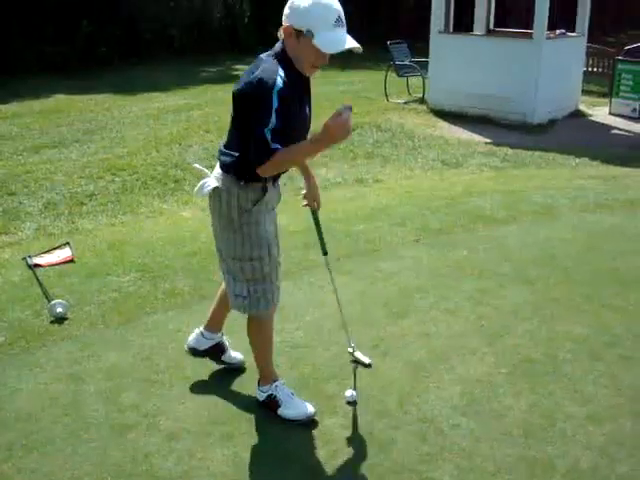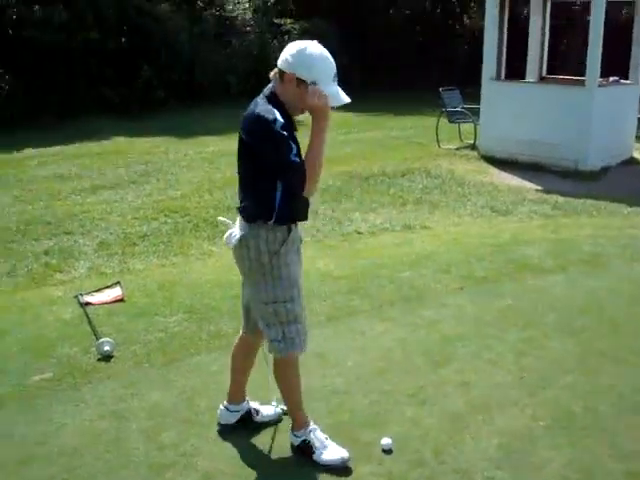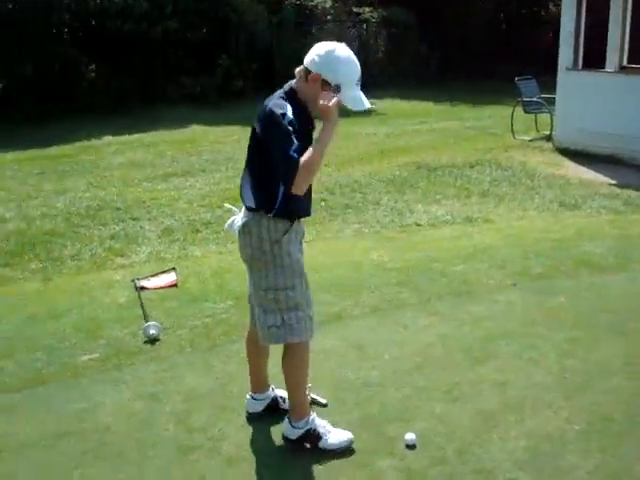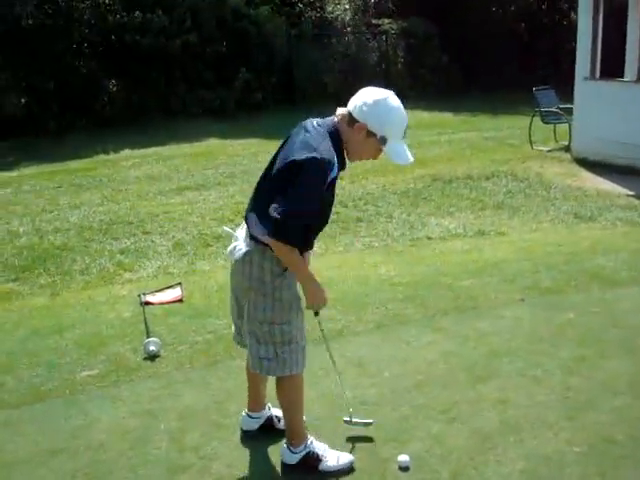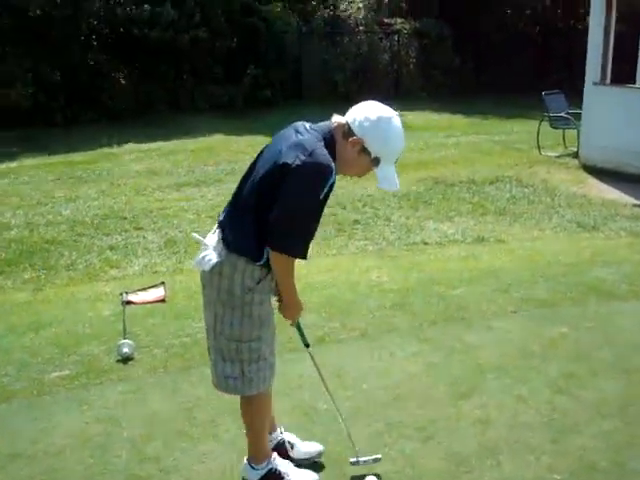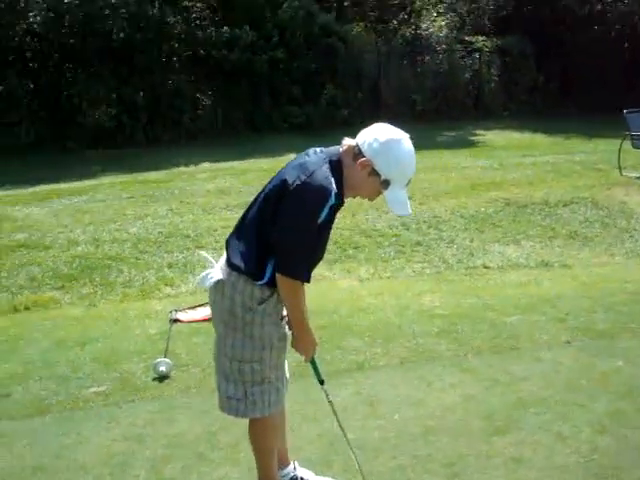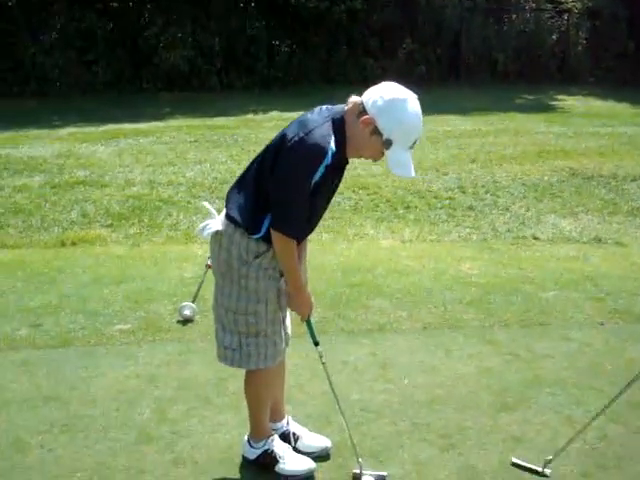
dt=0.4s
person 1, frame 1
left shoulder: (292, 74)
right shoulder: (268, 81)
right elbow: (265, 163)
left wrist: (308, 176)
right wrist: (321, 143)
left hip: (256, 192)
right hip: (242, 196)
left knee: (247, 278)
right knee: (261, 295)
left ankle: (208, 336)
right ankle: (269, 386)
person 1, frame 2
left shoulder: (270, 115)
right shoulder: (265, 120)
right elbow: (305, 185)
right wrist: (320, 124)
left hip: (269, 234)
right hip: (267, 240)
left knee: (256, 329)
right knee: (288, 340)
left ankle: (234, 406)
right ankle: (302, 430)
person 1, frame 3
left shoulder: (292, 108)
right shoulder: (281, 114)
right elbow: (298, 183)
right wrist: (327, 129)
left hip: (273, 227)
right hip: (270, 231)
left knee: (264, 319)
right knee: (296, 328)
left ankle: (260, 394)
right ankle: (300, 422)
person 1, frame 4
left shoulder: (314, 128)
right shoulder: (322, 163)
right elbow: (283, 238)
right wrist: (312, 287)
left hip: (252, 247)
right hip: (268, 261)
left knee: (263, 344)
right knee: (288, 357)
left ankle: (255, 413)
right ankle: (297, 448)
person 1, frame 5
left shoulder: (304, 133)
right shoulder: (317, 167)
right elbow: (282, 247)
left wrist: (282, 289)
right wrist: (290, 298)
left hip: (233, 252)
right hip: (241, 269)
left knee: (260, 363)
right knee: (254, 372)
left ankle: (272, 437)
person 1, frame 6
left shoulder: (322, 162)
right shoulder: (317, 189)
right elbow: (288, 270)
left wrist: (298, 315)
right wrist: (302, 329)
left hip: (260, 287)
right hip: (248, 293)
left knee: (274, 387)
right knee: (262, 396)
person 1, frame 7
left shoulder: (334, 128)
right shoulder: (314, 147)
right elbow: (283, 228)
left wrist: (300, 270)
right wrist: (298, 288)
left hip: (269, 241)
right hip: (248, 244)
left knee: (276, 342)
right knee: (261, 350)
left ankle: (278, 423)
right ankle: (260, 443)
